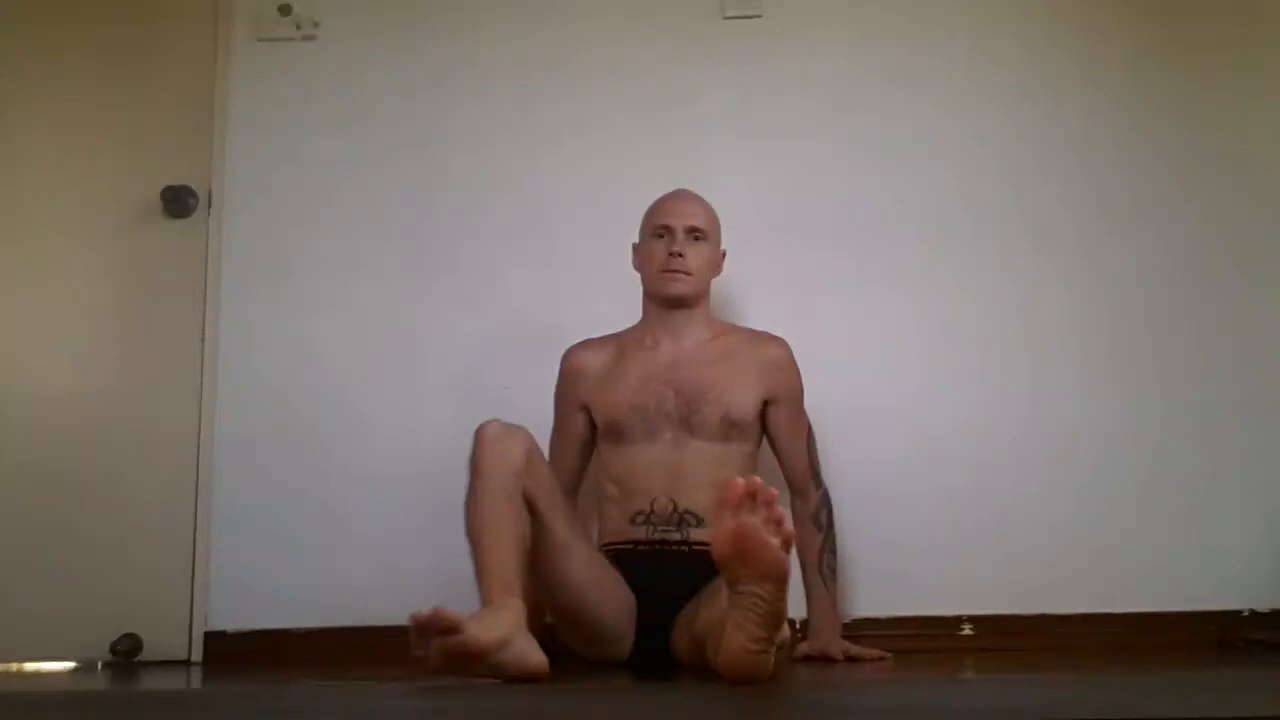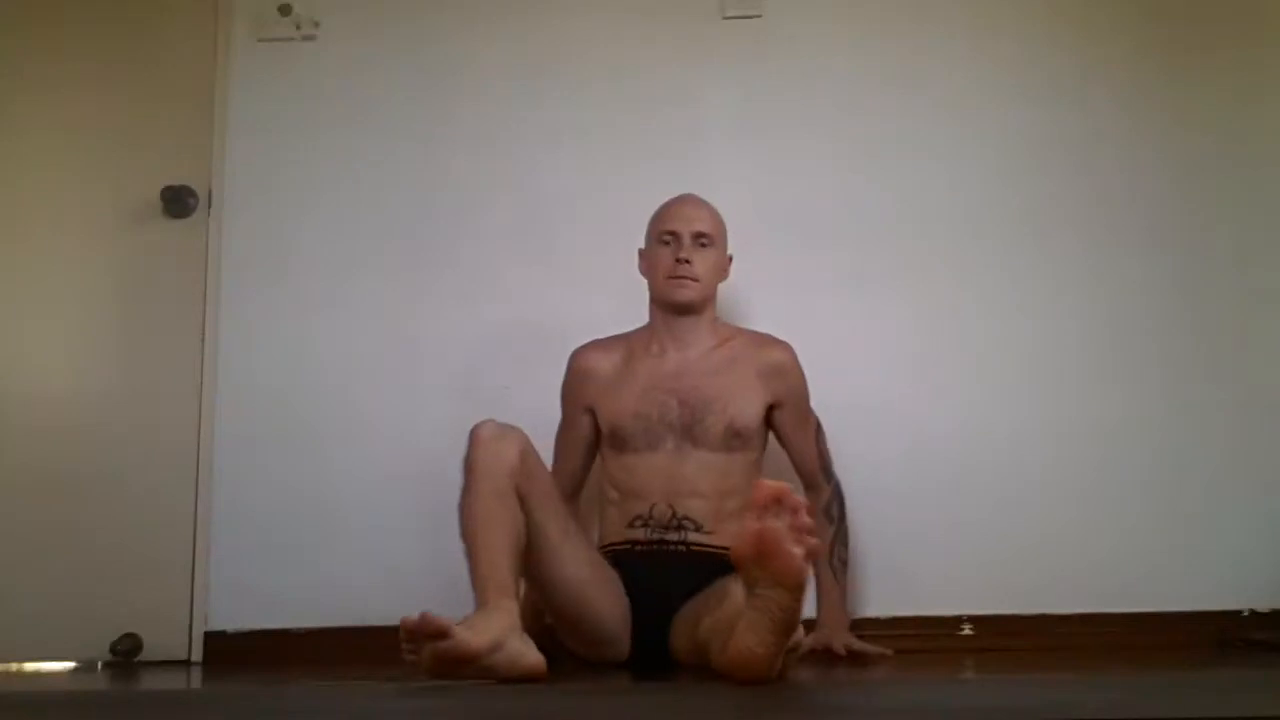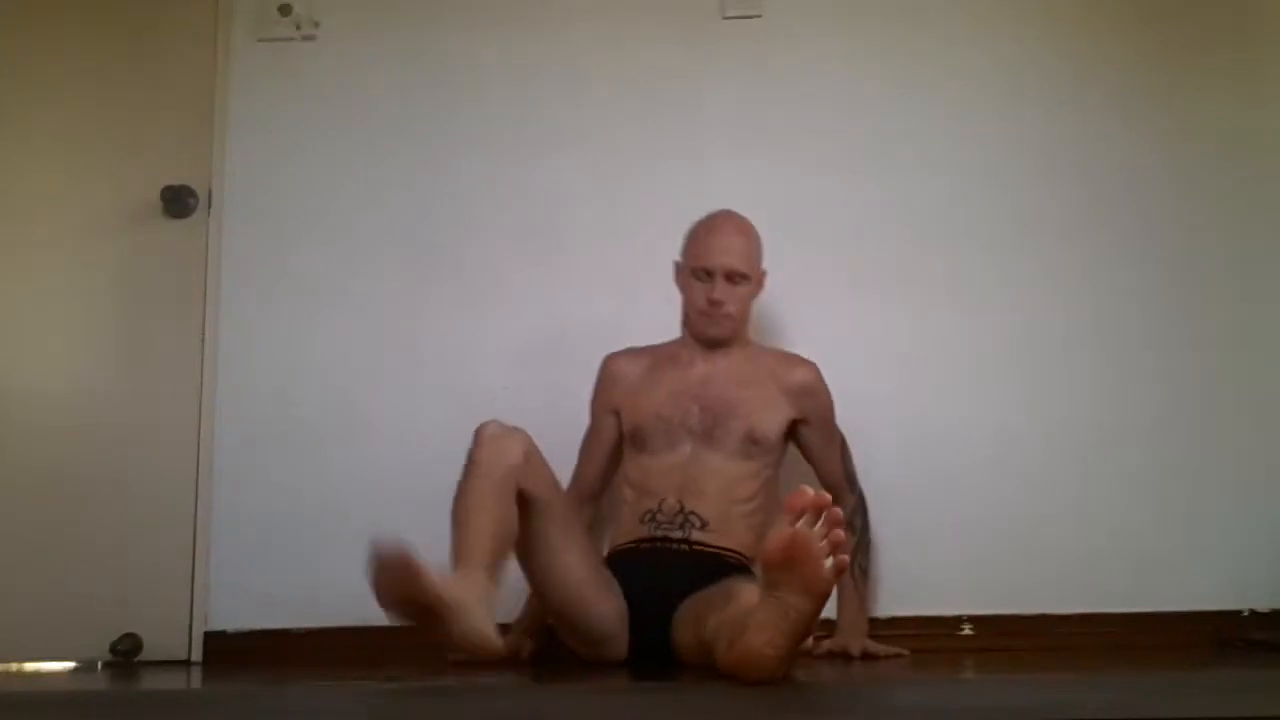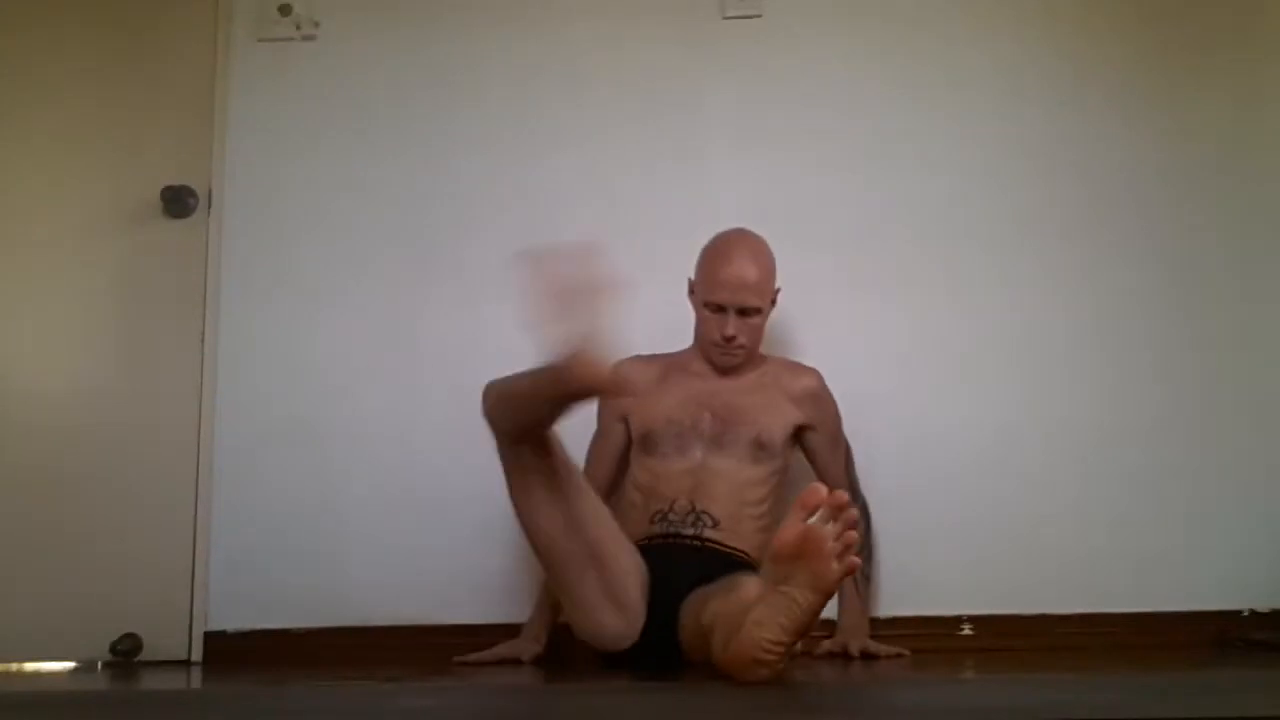
dt=0.2s
person 1, frame 1
left shoulder: (766, 360)
right shoulder: (587, 365)
left elbow: (809, 492)
right elbow: (554, 496)
left wrist: (825, 626)
right wrist: (529, 619)
left hip: (712, 592)
right hip: (611, 601)
right knee: (501, 443)
right ankle: (504, 629)
person 1, frame 2
left shoulder: (769, 364)
right shoulder: (594, 367)
left elbow: (822, 486)
right elbow: (559, 495)
left wrist: (833, 619)
right wrist: (525, 617)
left hip: (712, 594)
right hip: (612, 598)
right knee: (497, 445)
right ankle: (500, 630)
person 1, frame 3
left shoulder: (793, 382)
right shoulder: (624, 374)
left elbow: (847, 497)
right elbow: (583, 499)
left wrist: (852, 623)
right wrist: (529, 626)
left hip: (718, 595)
right hip: (611, 611)
right knee: (499, 442)
right ankle: (469, 608)
person 1, frame 4
left shoulder: (798, 390)
right shoulder: (634, 379)
left elbow: (850, 508)
right elbow: (585, 503)
left wrist: (853, 626)
right wrist: (537, 630)
left hip: (719, 599)
right hip: (623, 604)
right knee: (505, 397)
